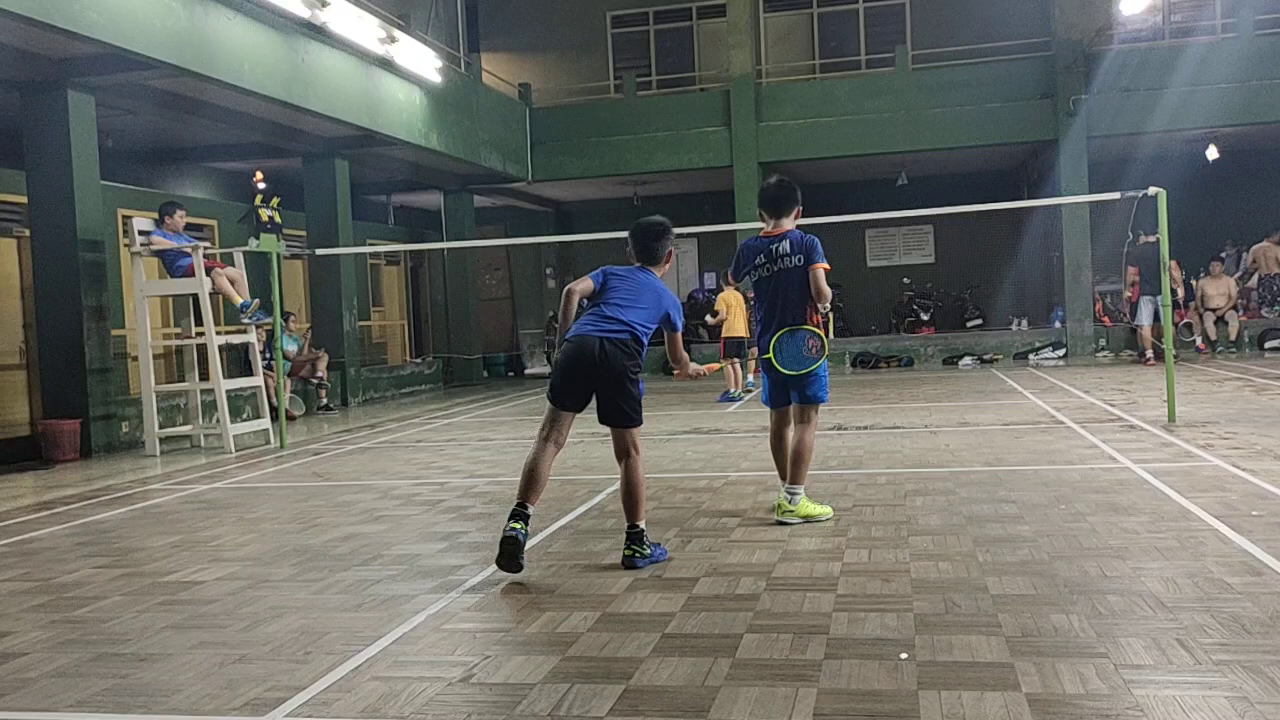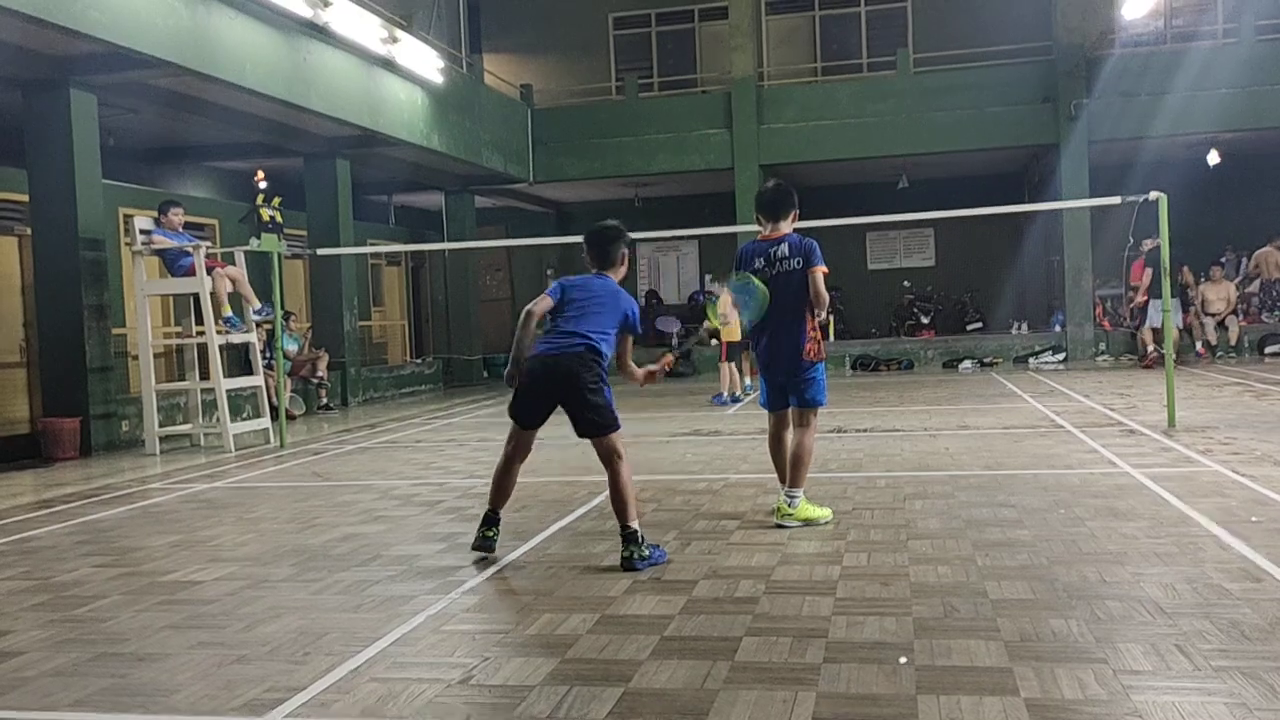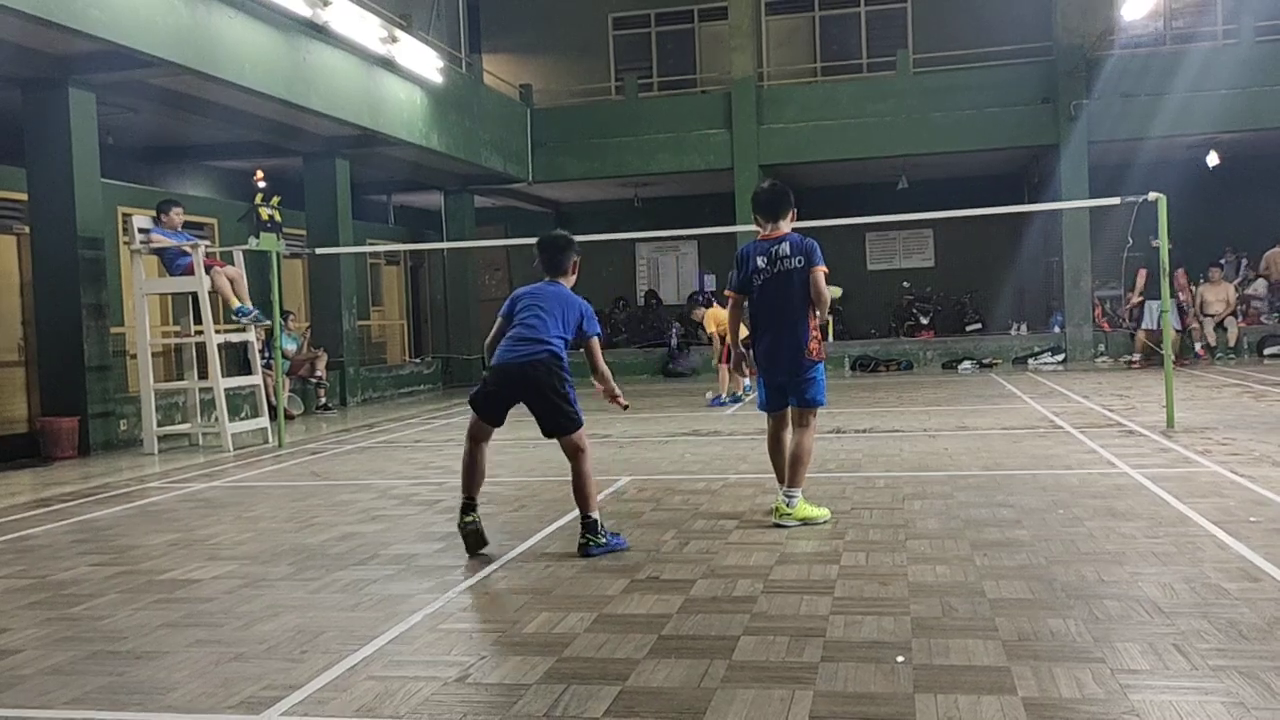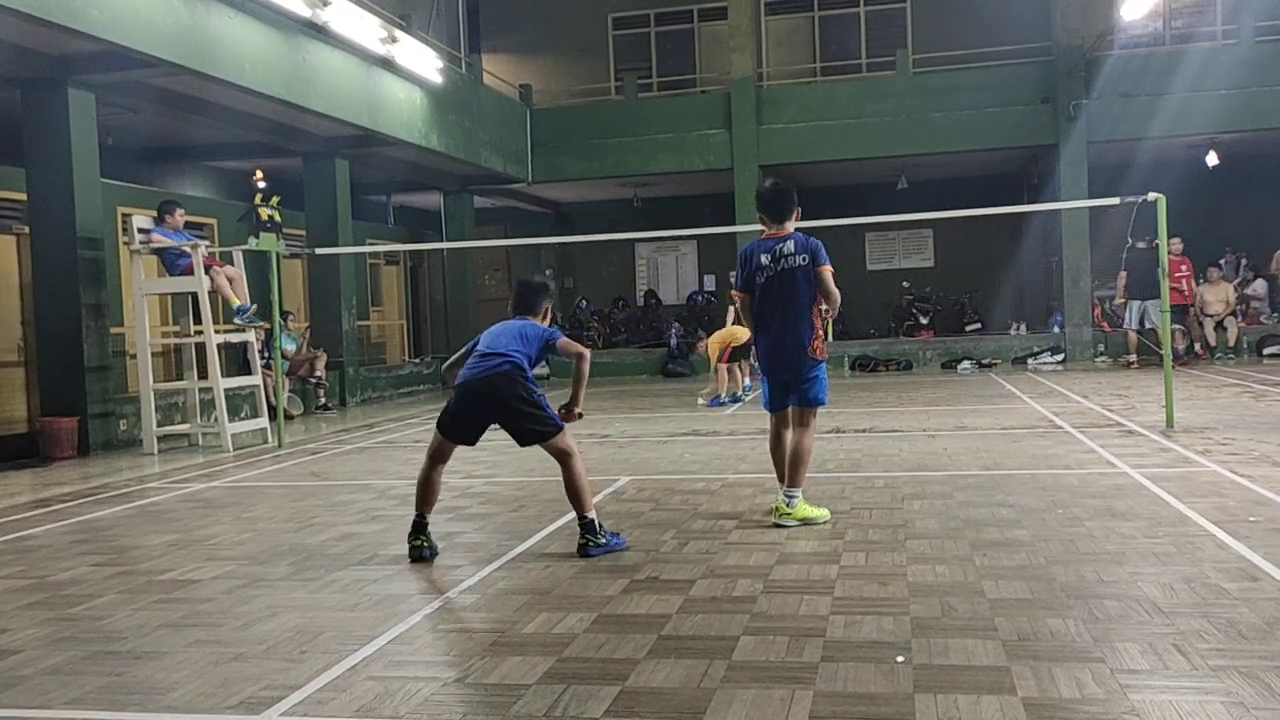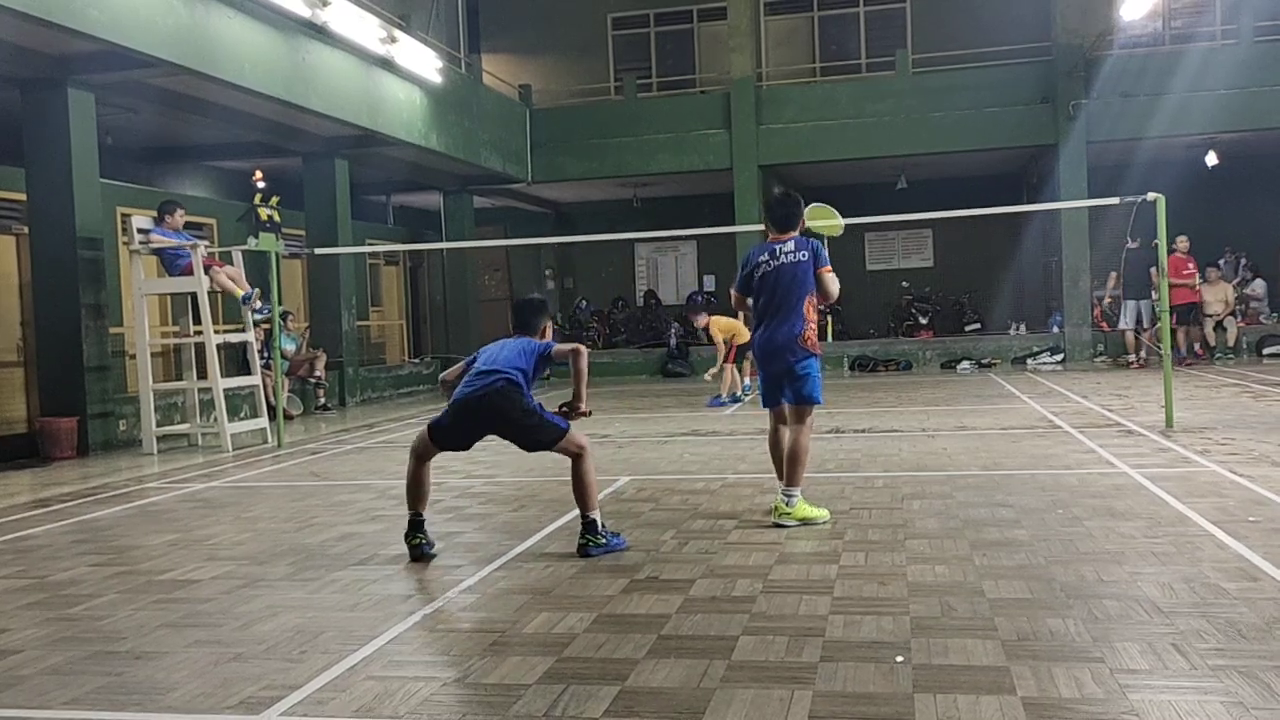
dt=0.4s
person 1, frame 1
left shoulder: (749, 248)
right shoulder: (807, 243)
left elbow: (733, 281)
right elbow: (821, 292)
right wrist: (826, 300)
left hip: (769, 347)
left knee: (779, 419)
right knee: (805, 419)
left ankle: (788, 493)
right ankle: (794, 500)
person 1, frame 2
left shoulder: (746, 253)
right shoulder: (805, 246)
right elbow: (819, 294)
right wrist: (820, 313)
left hip: (767, 352)
right hip: (802, 348)
left knee: (778, 422)
right knee: (804, 423)
left ankle: (787, 496)
right ankle: (793, 504)
person 1, frame 3
left shoulder: (746, 254)
right shoulder: (806, 246)
left elbow: (735, 306)
right elbow: (820, 293)
left wrist: (735, 347)
right wrist: (822, 315)
left hip: (766, 352)
right hip: (803, 348)
left knee: (777, 422)
right knee: (803, 423)
left ankle: (785, 495)
right ankle: (791, 503)
person 1, frame 4
left shoulder: (750, 253)
right shoulder: (811, 246)
left elbow: (744, 306)
right elbow: (830, 294)
right wrist: (833, 308)
left hip: (770, 351)
right hip: (806, 348)
left knee: (779, 422)
right knee: (803, 423)
left ankle: (786, 496)
right ankle: (791, 503)
person 1, frame 5
left shoulder: (755, 255)
right shoulder: (812, 247)
left elbow: (738, 301)
right elbow: (830, 293)
right wrist: (834, 282)
left hip: (765, 345)
right hip: (799, 344)
left knee: (779, 419)
right knee: (800, 420)
left ankle: (785, 495)
right ankle: (790, 503)
person 2, frame 1
left shoulder: (610, 273)
right shoulder: (668, 298)
left elbow: (572, 291)
right elbow: (678, 358)
left wrist: (562, 341)
right wrist: (691, 369)
left hip: (579, 347)
right hip: (619, 357)
left knee: (549, 440)
right knee: (629, 454)
left ankle: (518, 522)
right ankle: (637, 542)
person 2, frame 2
left shoulder: (566, 284)
right shoulder: (626, 303)
left elbow: (532, 312)
right elbow: (624, 364)
left wrist: (517, 364)
right wrist: (644, 374)
left hip: (541, 366)
right hip: (583, 373)
left knee: (515, 452)
right knee: (615, 458)
left ankle: (488, 529)
right ankle: (634, 544)
person 2, frame 3
left shoulder: (519, 295)
right shoulder: (580, 307)
left elbow: (490, 344)
right elbow: (598, 368)
right wrist: (614, 394)
left hip: (503, 369)
right hip: (546, 372)
left knee: (476, 440)
right knee: (578, 453)
left ankle: (469, 517)
right ankle: (592, 533)
person 2, frame 4
left shoulder: (492, 330)
right shoulder: (544, 332)
left elbow: (449, 368)
right elbow: (582, 354)
right wrist: (575, 403)
left hip: (469, 387)
right hip: (510, 384)
left knee: (437, 457)
right knee: (568, 453)
left ankle: (419, 535)
right ankle: (592, 533)
person 2, frame 5
left shoulder: (489, 348)
right shoulder: (541, 347)
left elbow: (446, 380)
right elbow: (578, 350)
right wrist: (579, 401)
left hip: (465, 405)
right hip: (508, 401)
left knee: (419, 452)
right knee: (580, 448)
left ankle: (416, 534)
right ankle: (593, 532)
